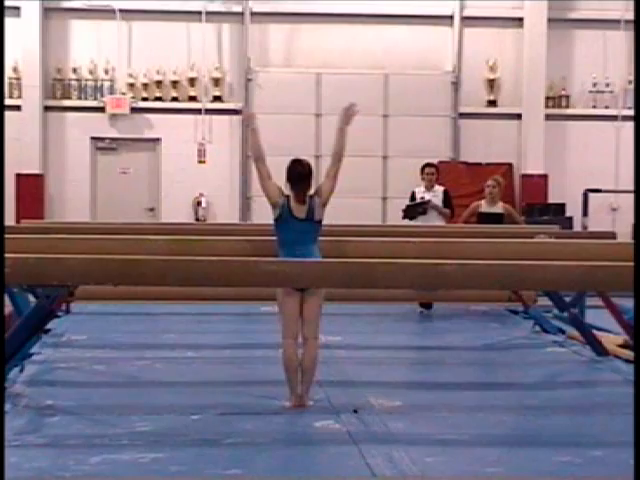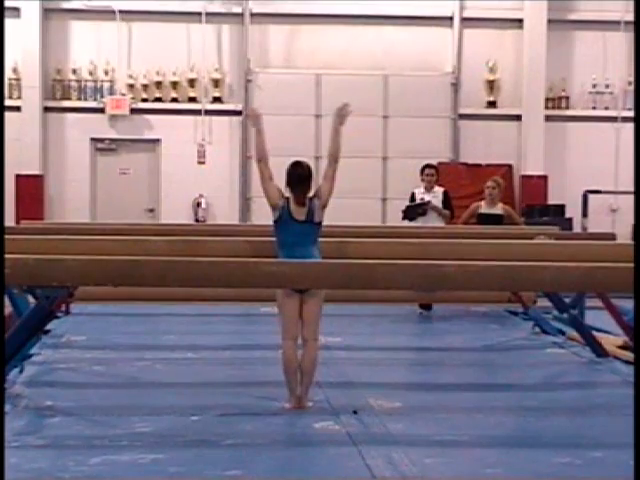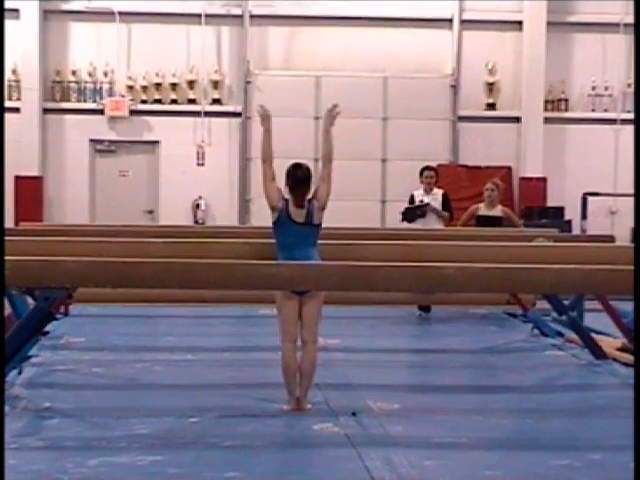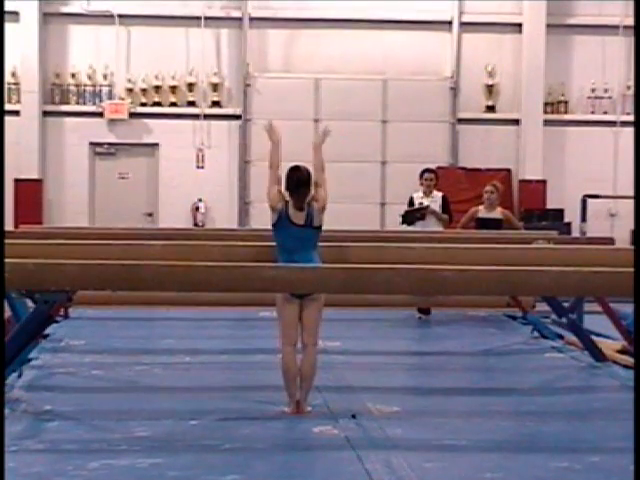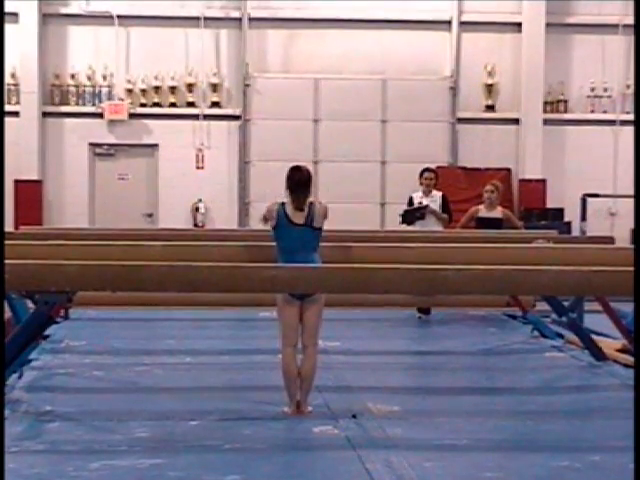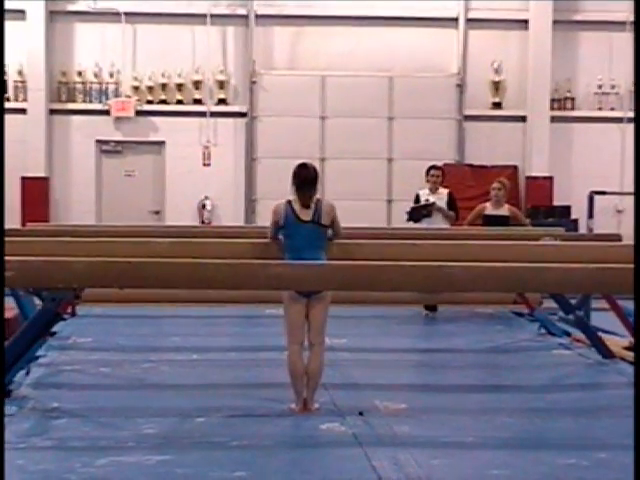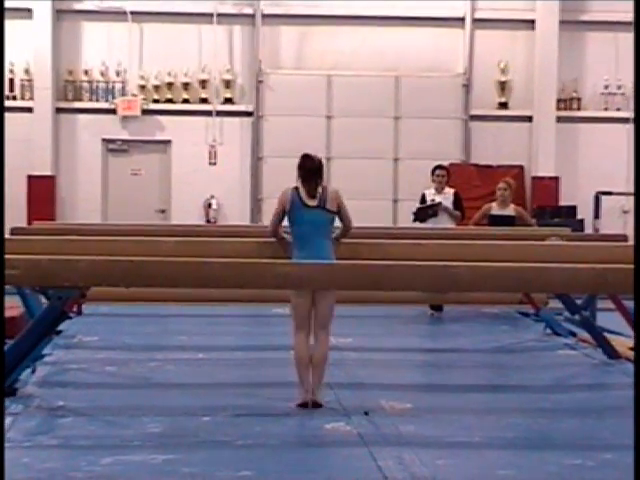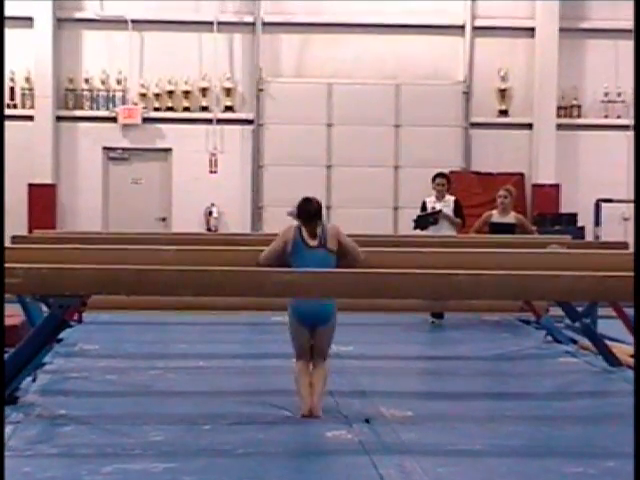
dt=0.3s
person 1, frame 1
left shoulder: (279, 203)
right shoulder: (319, 203)
left elbow: (259, 163)
right elbow: (336, 162)
left wrist: (253, 129)
right wrist: (342, 126)
left knee: (290, 338)
right knee: (311, 337)
left ankle: (294, 396)
right ankle: (304, 395)
person 1, frame 2
left shoulder: (279, 205)
right shoulder: (319, 205)
left elbow: (262, 164)
right elbow: (333, 163)
left wrist: (257, 129)
right wrist: (337, 127)
left knee: (289, 339)
right knee: (310, 338)
left ankle: (293, 397)
right ankle: (304, 396)
person 1, frame 3
left shoulder: (278, 207)
right shoulder: (317, 206)
left elbow: (267, 165)
right elbow: (327, 165)
left wrist: (266, 129)
right wrist: (327, 128)
left knee: (288, 341)
right knee: (310, 341)
left ankle: (292, 399)
right ankle: (303, 398)
person 1, frame 4
left shoulder: (278, 209)
right shoulder: (317, 209)
left elbow: (274, 172)
right elbow: (320, 175)
left wrist: (275, 142)
right wrist: (317, 147)
left knee: (288, 345)
right knee: (310, 344)
left ankle: (292, 401)
right ankle: (303, 401)
person 1, frame 5
left shoulder: (275, 211)
right shoulder: (320, 210)
left knee: (288, 346)
right knee: (310, 346)
left ankle: (292, 403)
right ankle: (303, 402)
person 1, frame 6
left shoulder: (281, 209)
right shoulder: (327, 208)
left elbow: (273, 238)
right elbow: (336, 234)
left knee: (295, 344)
right knee: (317, 343)
left ankle: (299, 401)
right ankle: (310, 400)
person 1, frame 7
left shoulder: (288, 195)
right shoulder: (333, 195)
left elbow: (273, 231)
right elbow: (348, 227)
left knee: (301, 334)
right knee: (322, 335)
left ankle: (305, 392)
right ankle: (315, 392)
person 1, frame 8
left shoulder: (291, 234)
right shoulder: (332, 232)
left elbow: (264, 260)
right elbow: (357, 258)
left hip: (300, 306)
right hip: (326, 306)
left knee: (302, 360)
right knee: (320, 361)
left ankle: (306, 405)
right ankle: (316, 405)
person 2, frame 1
left shoulder: (443, 192)
right shoulder: (415, 193)
left elbow: (450, 214)
right elbow: (410, 215)
left wrist: (435, 206)
right wrist: (419, 209)
right ankle: (424, 301)
person 2, frame 2
left shoulder: (443, 193)
right shoulder: (415, 194)
left elbow: (450, 215)
right elbow: (409, 216)
left wrist: (435, 208)
right wrist: (418, 210)
right ankle: (424, 302)
person 2, frame 3
left shoulder: (442, 195)
right shoulder: (414, 195)
left elbow: (449, 217)
right elbow: (408, 218)
left wrist: (434, 209)
right wrist: (418, 212)
right ankle: (423, 304)
person 2, frame 4
left shoulder: (442, 197)
right shoulder: (414, 198)
left elbow: (448, 219)
right elbow: (408, 221)
left wrist: (434, 212)
right wrist: (417, 214)
left ankle: (425, 307)
right ankle: (423, 307)
person 2, frame 5
left shoulder: (441, 197)
right shoulder: (413, 198)
left elbow: (448, 219)
right elbow: (407, 221)
left wrist: (433, 211)
right wrist: (416, 214)
left ankle: (424, 307)
right ankle: (422, 307)
person 2, frame 6
left shoulder: (448, 194)
right shoulder: (419, 195)
left elbow: (454, 216)
right elbow: (414, 218)
left wrist: (440, 209)
left ankle: (431, 305)
right ankle: (429, 305)
person 2, frame 7
left shoulder: (454, 194)
right shoulder: (426, 195)
left elbow: (461, 216)
right elbow: (420, 218)
left wrist: (446, 209)
right wrist: (430, 211)
left ankle: (437, 305)
right ankle: (435, 305)
person 2, frame 8
left shoulder: (454, 201)
right shoulder: (426, 202)
left elbow: (461, 223)
left wrist: (446, 216)
left ankle: (438, 312)
right ankle: (436, 312)
